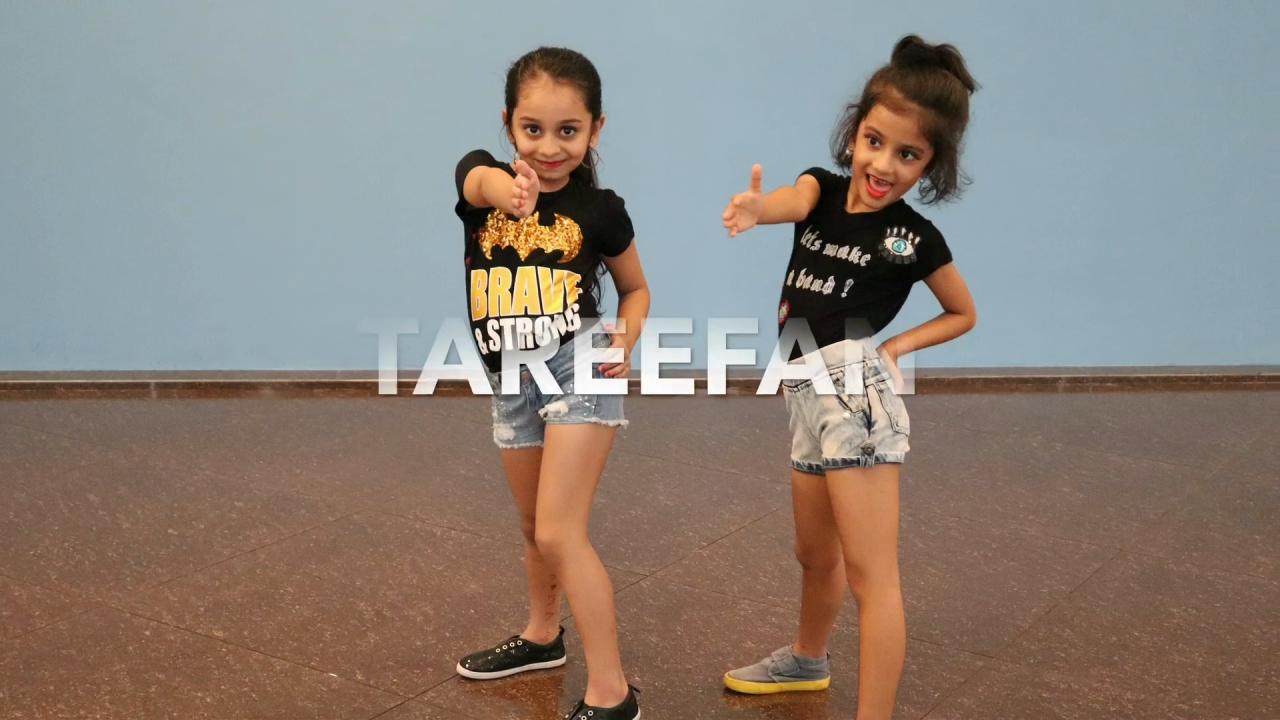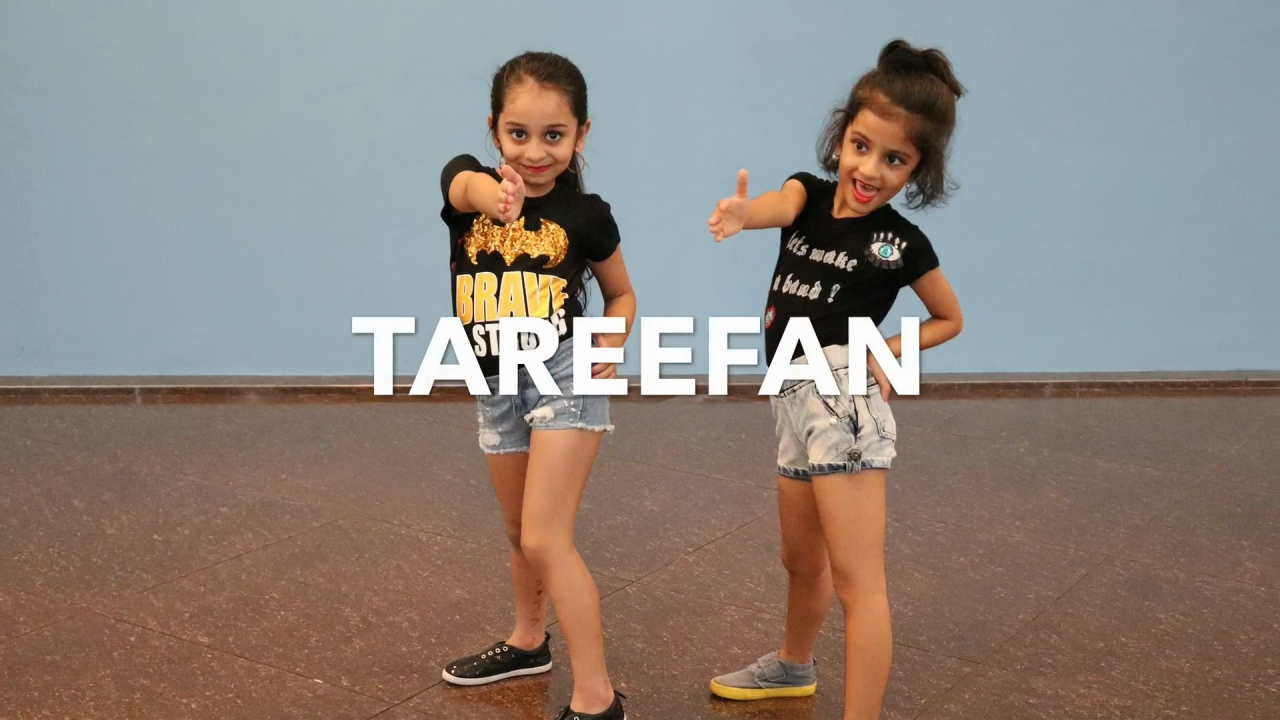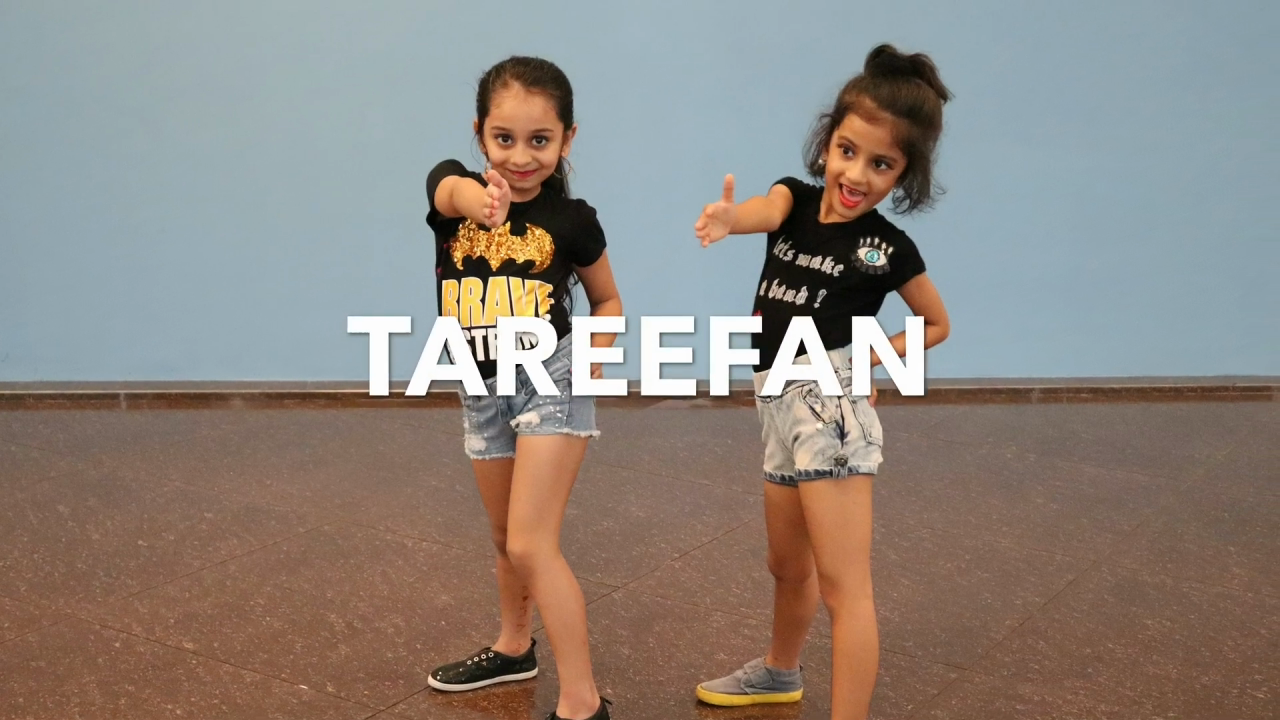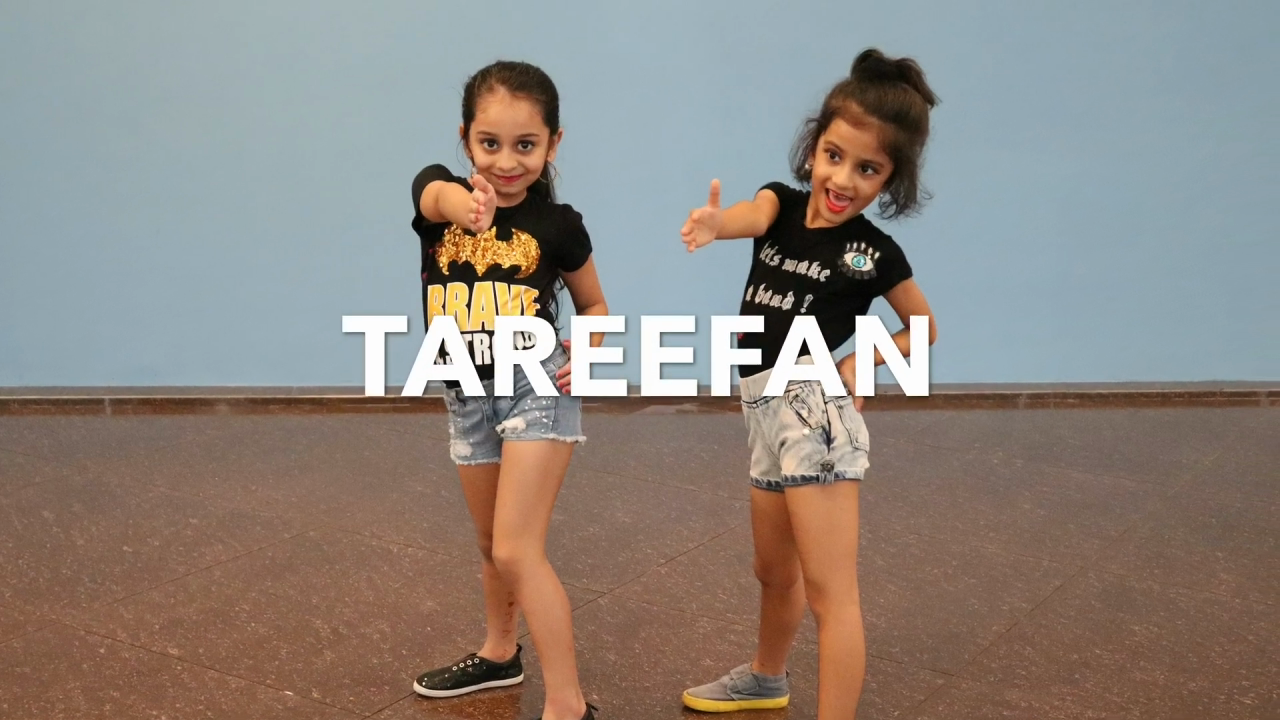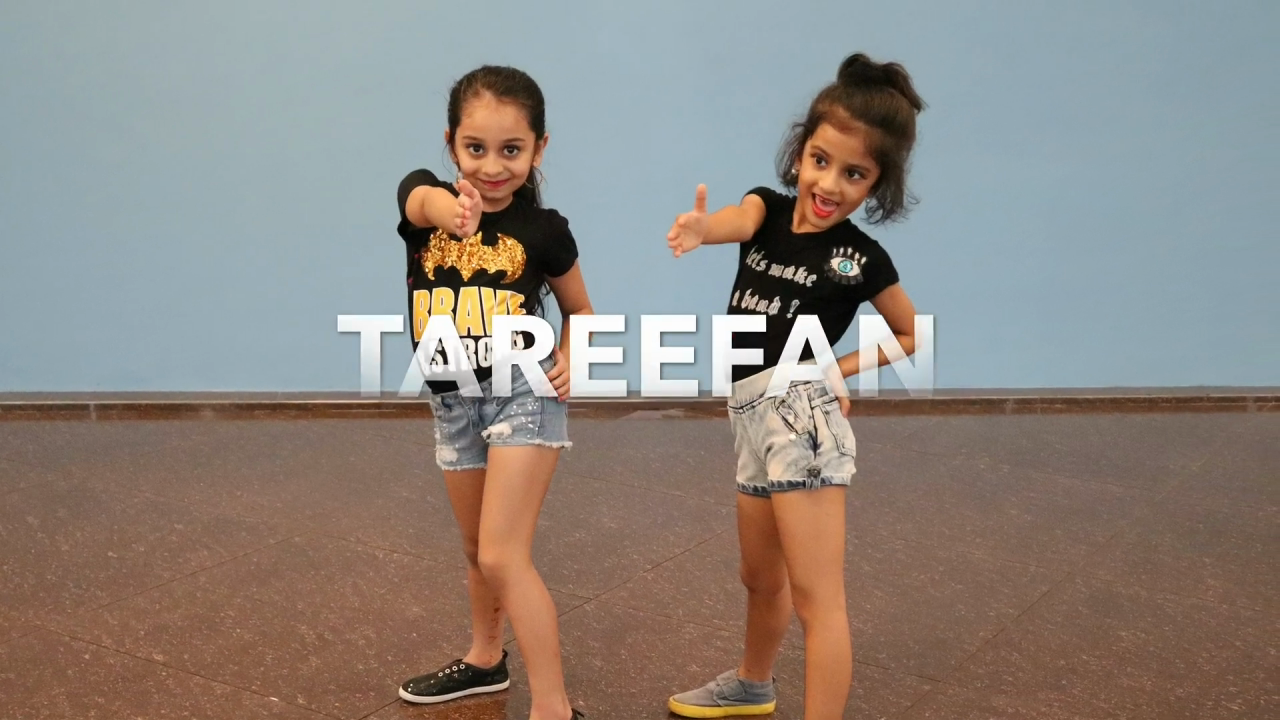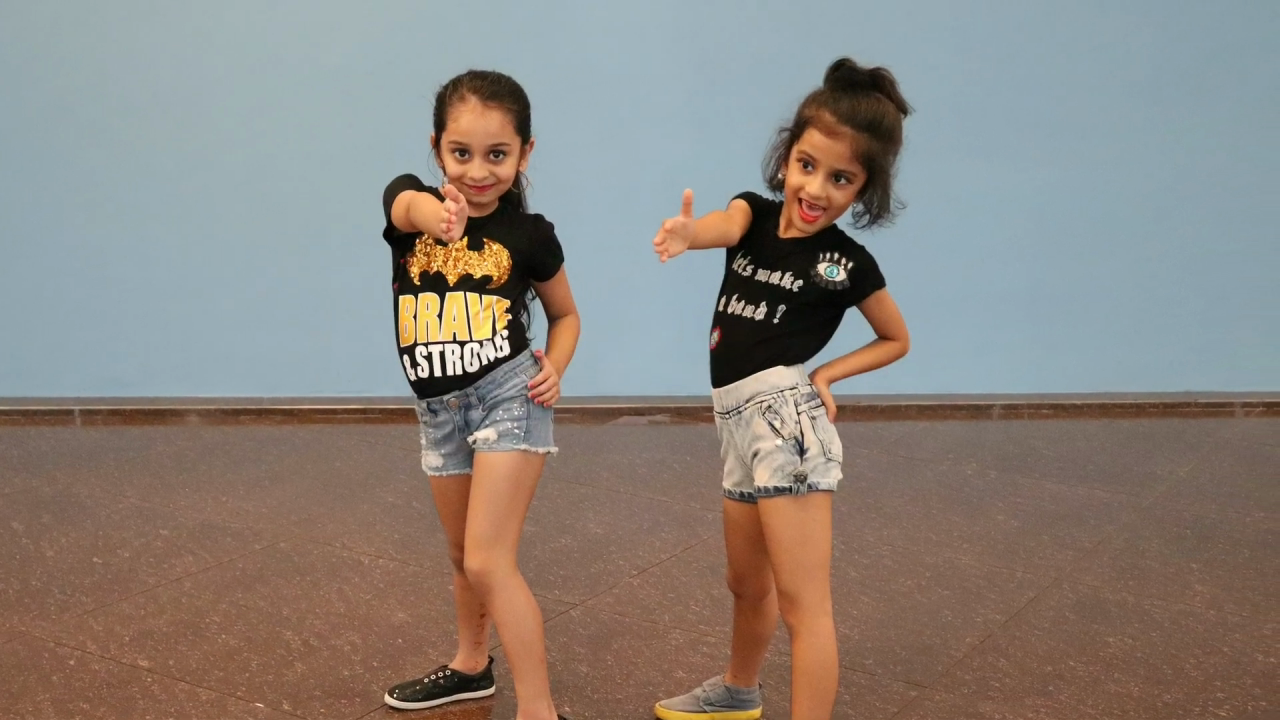
dt=0.4s
person 1, frame 1
left shoulder: (915, 238)
right shoulder: (822, 187)
left elbow: (963, 314)
right elbow: (793, 200)
left wrist: (891, 350)
right wrist: (755, 207)
left hip: (853, 390)
right hip: (806, 392)
left knee: (870, 576)
right knee: (816, 553)
right ankle: (806, 660)
person 1, frame 2
left shoulder: (902, 243)
right shoulder: (809, 192)
left elbow: (949, 319)
right elbow: (780, 204)
left wrist: (881, 353)
right wrist: (742, 212)
left hip: (842, 396)
right hip: (794, 398)
left knee: (857, 580)
right knee: (802, 558)
right ankle: (793, 665)
person 1, frame 3
left shoulder: (889, 249)
right shoulder: (795, 196)
left elbow: (937, 324)
right elbow: (766, 210)
left wrist: (867, 359)
right wrist: (728, 217)
left hip: (827, 400)
right hip: (779, 403)
left knee: (842, 587)
right knee: (788, 564)
person 1, frame 4
left shoulder: (875, 254)
right shoulder: (782, 202)
left elbow: (922, 329)
right elbow: (753, 215)
left wrist: (855, 364)
right wrist: (715, 222)
left hip: (813, 405)
right hip: (765, 408)
left knee: (829, 592)
right knee: (774, 569)
person 1, frame 5
left shoulder: (862, 259)
right shoulder: (768, 207)
left elbow: (909, 335)
right elbow: (738, 221)
left wrist: (842, 368)
right wrist: (701, 227)
left hip: (799, 410)
right hip: (753, 414)
left knee: (816, 597)
right knee: (761, 575)
person 1, frame 6
left shoulder: (846, 263)
right shoulder: (753, 213)
left elbow: (897, 340)
right elbow: (724, 227)
left wrist: (826, 373)
right wrist: (685, 234)
left hip: (785, 417)
right hip: (739, 418)
left knee: (802, 603)
right knee: (747, 582)
person 2, frame 1
left shoulder: (599, 209)
right shoulder: (484, 175)
left elbow: (635, 288)
right elbow: (481, 181)
left wrist: (624, 342)
right wrist: (510, 190)
left hip: (578, 368)
right hip: (510, 381)
left knee: (559, 533)
right knee: (533, 527)
right ankle: (542, 635)
person 2, frame 2
left shoulder: (585, 213)
right shoulder: (469, 180)
left elbow: (621, 293)
right elbow: (468, 187)
left wrist: (611, 347)
right wrist: (497, 195)
left hip: (563, 374)
right hip: (495, 385)
left knee: (545, 538)
right knee: (518, 531)
right ankle: (527, 641)
person 2, frame 3
left shoulder: (572, 219)
right shoulder: (455, 184)
left elbow: (607, 299)
right elbow: (453, 192)
left wrist: (596, 353)
right wrist: (482, 201)
left hip: (550, 380)
right hip: (481, 391)
left knee: (531, 544)
right knee: (505, 538)
right ankle: (513, 646)
person 2, frame 4
left shoulder: (558, 224)
right shoulder: (441, 190)
left elbow: (594, 304)
right elbow: (440, 196)
right wrist: (468, 205)
left hip: (537, 385)
right hip: (467, 397)
left knee: (518, 550)
right knee: (490, 543)
right ankle: (499, 652)
person 2, frame 5
left shoulder: (544, 229)
right shoulder: (425, 193)
left elbow: (580, 309)
right elbow: (425, 203)
left wrist: (568, 362)
right wrist: (452, 211)
left hip: (522, 391)
right hip: (452, 402)
left knee: (503, 555)
right knee: (477, 549)
right ankle: (484, 658)
person 2, frame 6
left shoulder: (529, 232)
right shoulder: (409, 200)
left elbow: (565, 314)
right elbow: (408, 207)
left wrist: (554, 367)
right wrist: (437, 218)
left hip: (507, 396)
right hip: (438, 408)
left knee: (489, 561)
right knee: (462, 555)
right ankle: (470, 664)
